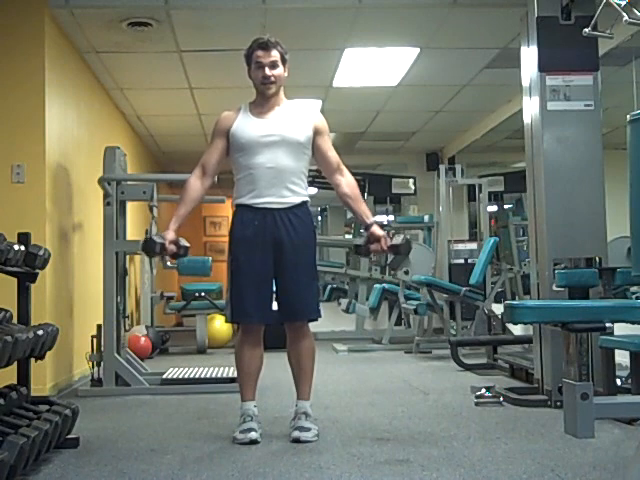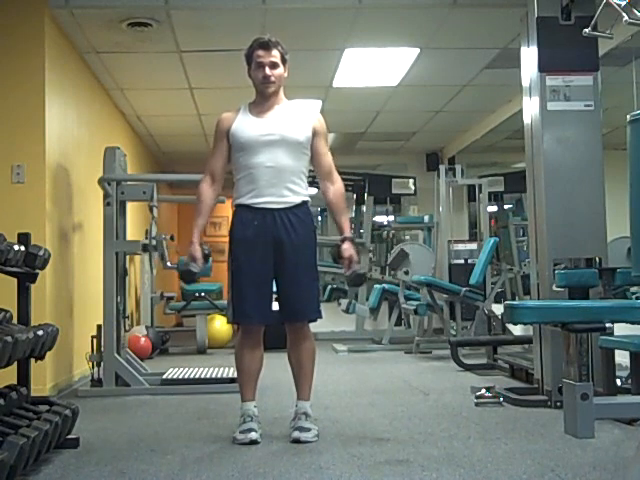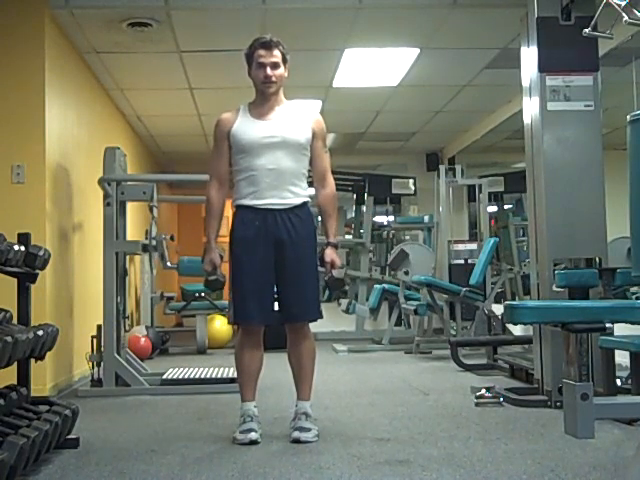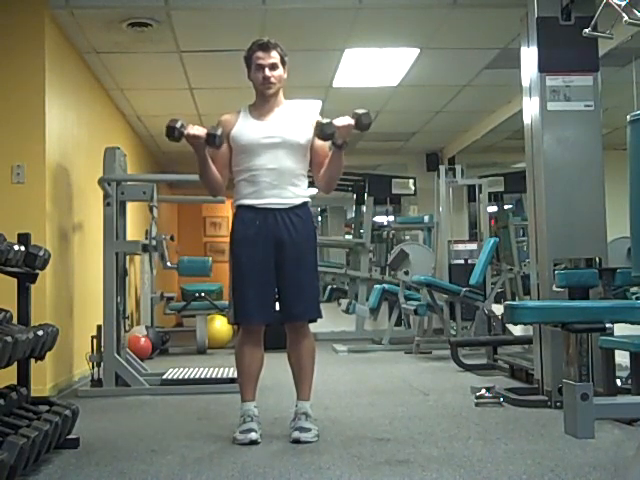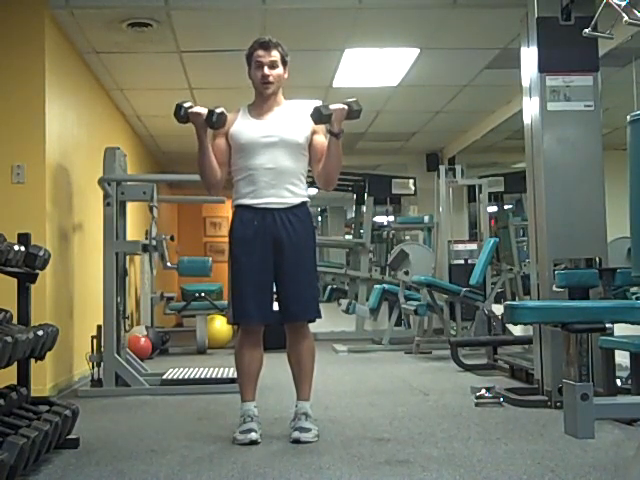
dt=1s
person 1, frame 1
left shoulder: (309, 117)
right shoulder: (230, 120)
left elbow: (339, 175)
right elbow: (202, 175)
left wrist: (369, 222)
right wrist: (173, 225)
left hip: (295, 220)
right hip: (249, 223)
left knee: (298, 320)
right knee: (249, 323)
left ankle: (303, 411)
right ankle: (248, 412)
person 1, frame 2
left shoulder: (309, 117)
right shoulder: (230, 122)
left elbow: (330, 180)
right elbow: (211, 182)
left wrist: (346, 235)
right wrist: (196, 236)
left hip: (295, 220)
right hip: (249, 223)
left knee: (299, 321)
right knee: (249, 323)
left ankle: (303, 411)
right ankle: (248, 413)
person 1, frame 3
left shoulder: (310, 120)
right shoulder: (229, 123)
left elbow: (325, 184)
right elbow: (217, 185)
left wrist: (331, 241)
right wrist: (211, 243)
left hip: (296, 221)
right hip: (250, 224)
left knee: (299, 322)
right knee: (250, 323)
left ankle: (303, 411)
right ankle: (248, 413)
person 1, frame 4
left shoulder: (309, 118)
right shoulder: (230, 123)
left elbow: (326, 183)
right elbow: (217, 187)
left wrist: (339, 144)
right wrist: (200, 151)
left hip: (296, 219)
right hip: (250, 222)
left knee: (299, 320)
right knee: (250, 321)
left ankle: (303, 411)
right ankle: (248, 413)
person 1, frame 5
left shoulder: (308, 118)
right shoulder: (230, 123)
left elbow: (327, 181)
right elbow: (214, 184)
left wrist: (335, 133)
right wrist: (202, 135)
left hip: (294, 220)
right hip: (249, 222)
left knee: (299, 320)
right knee: (249, 322)
left ankle: (303, 411)
right ankle: (249, 413)
